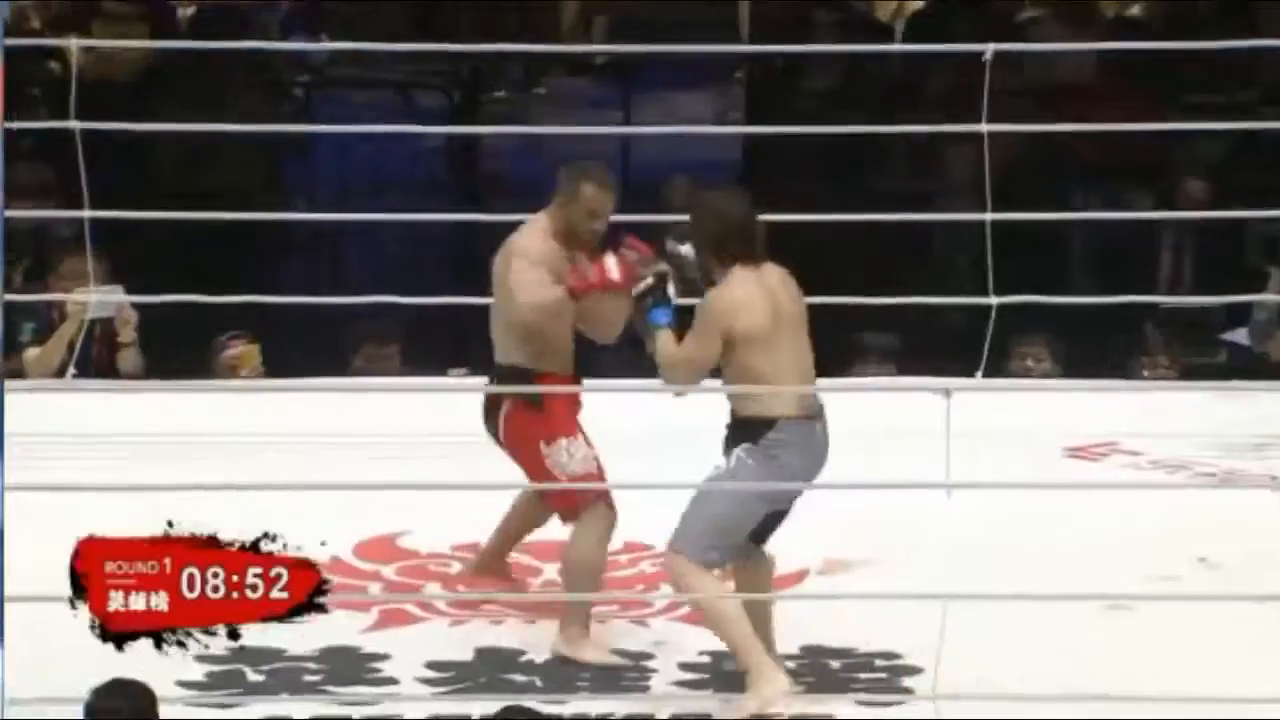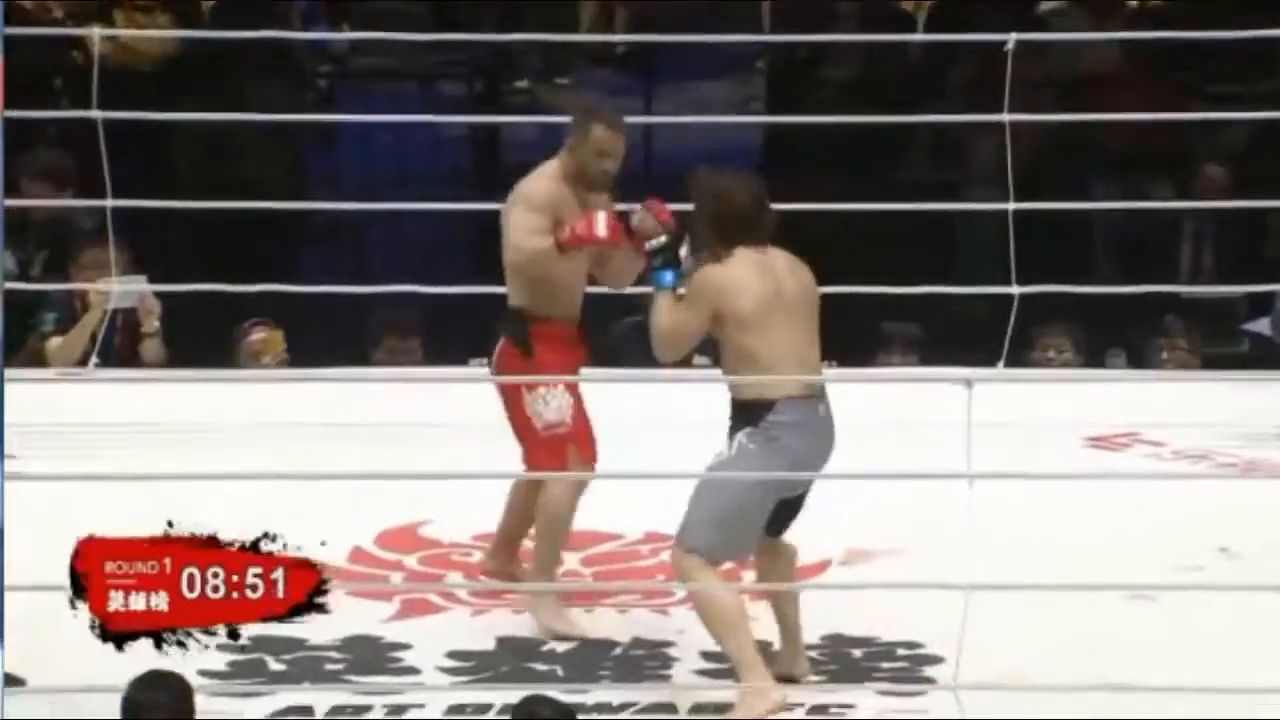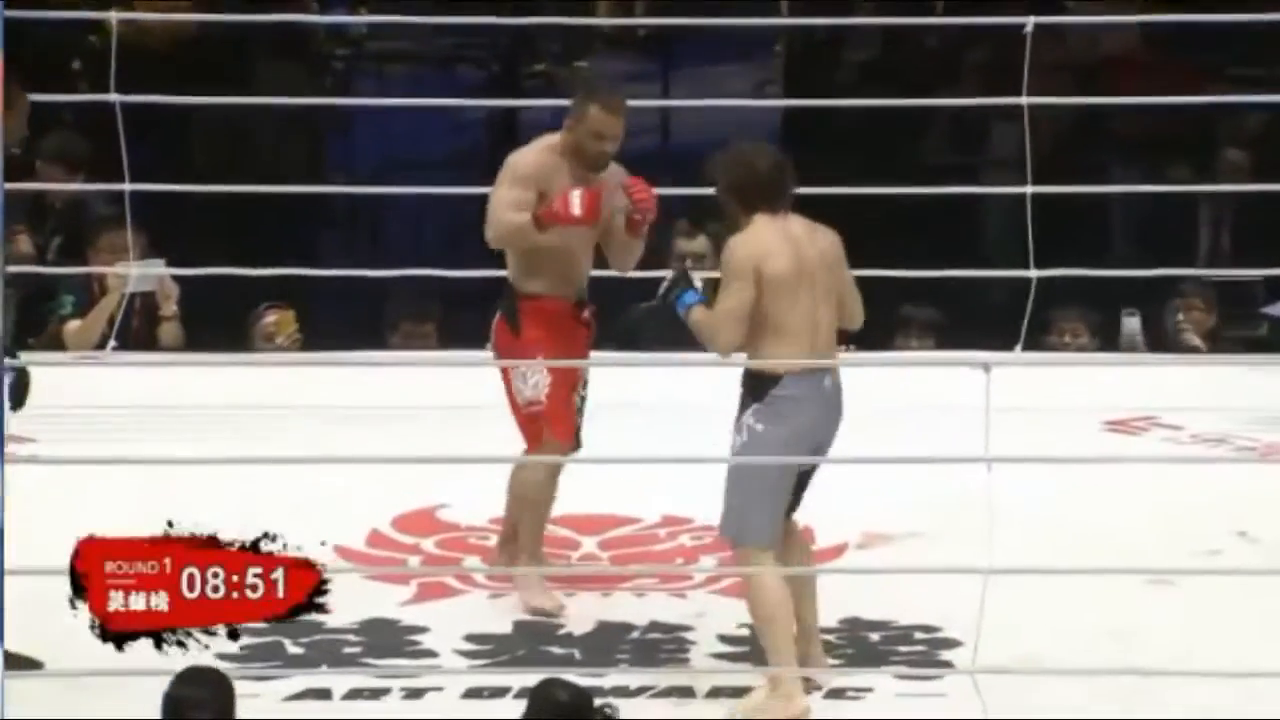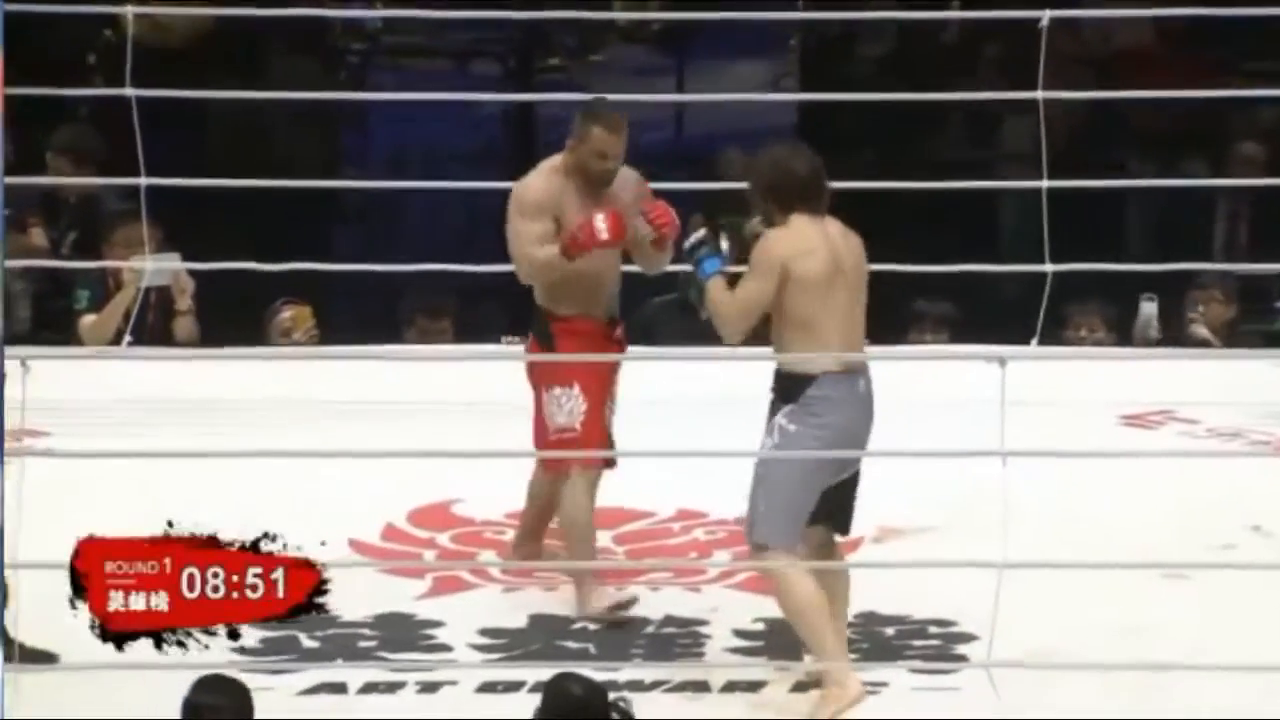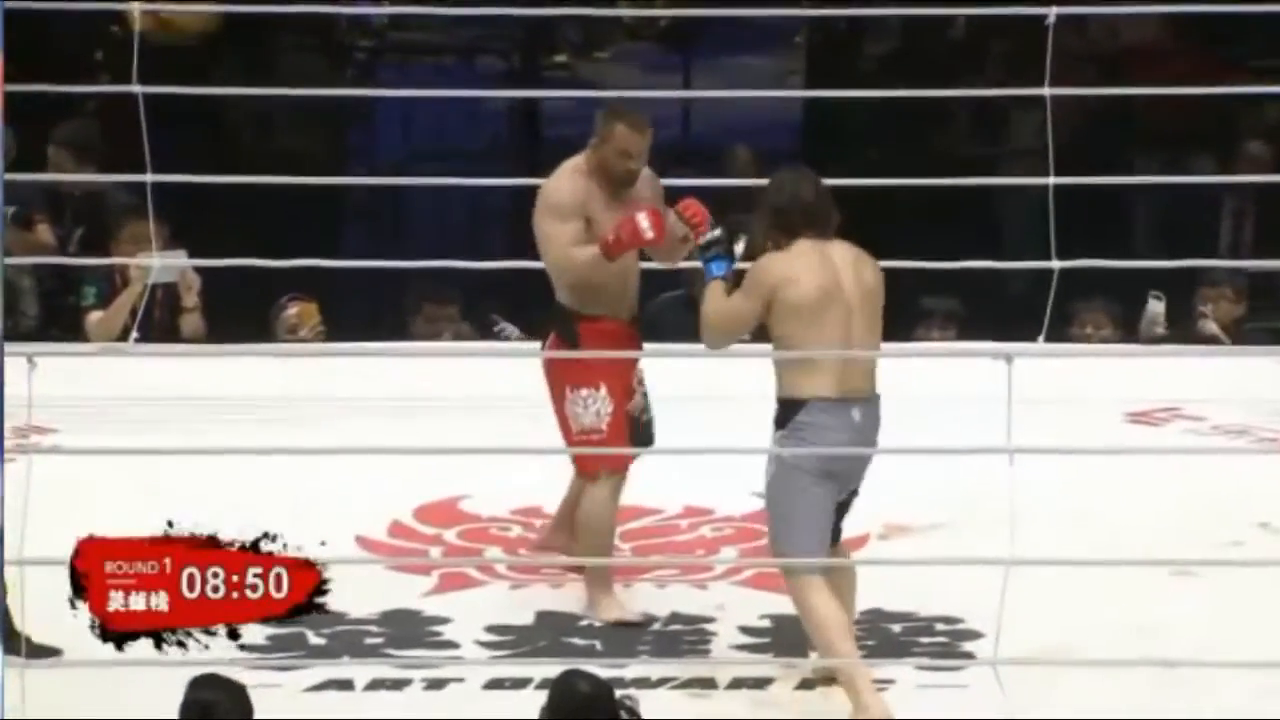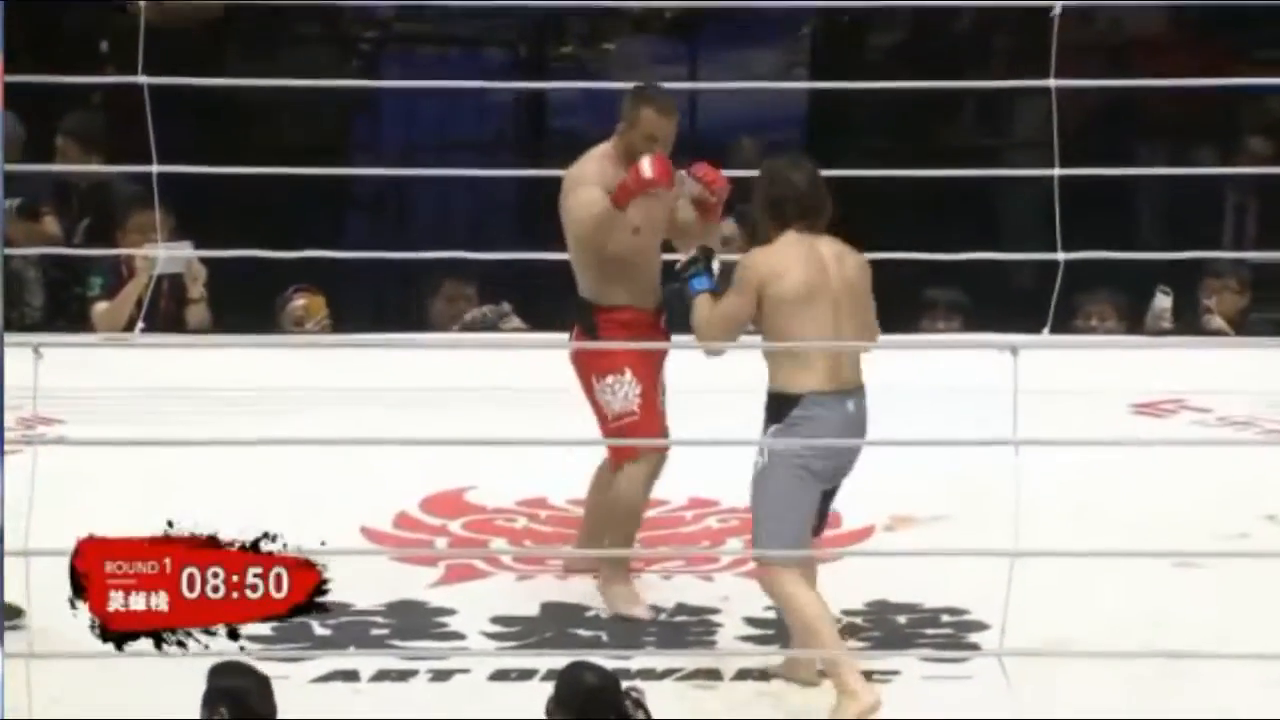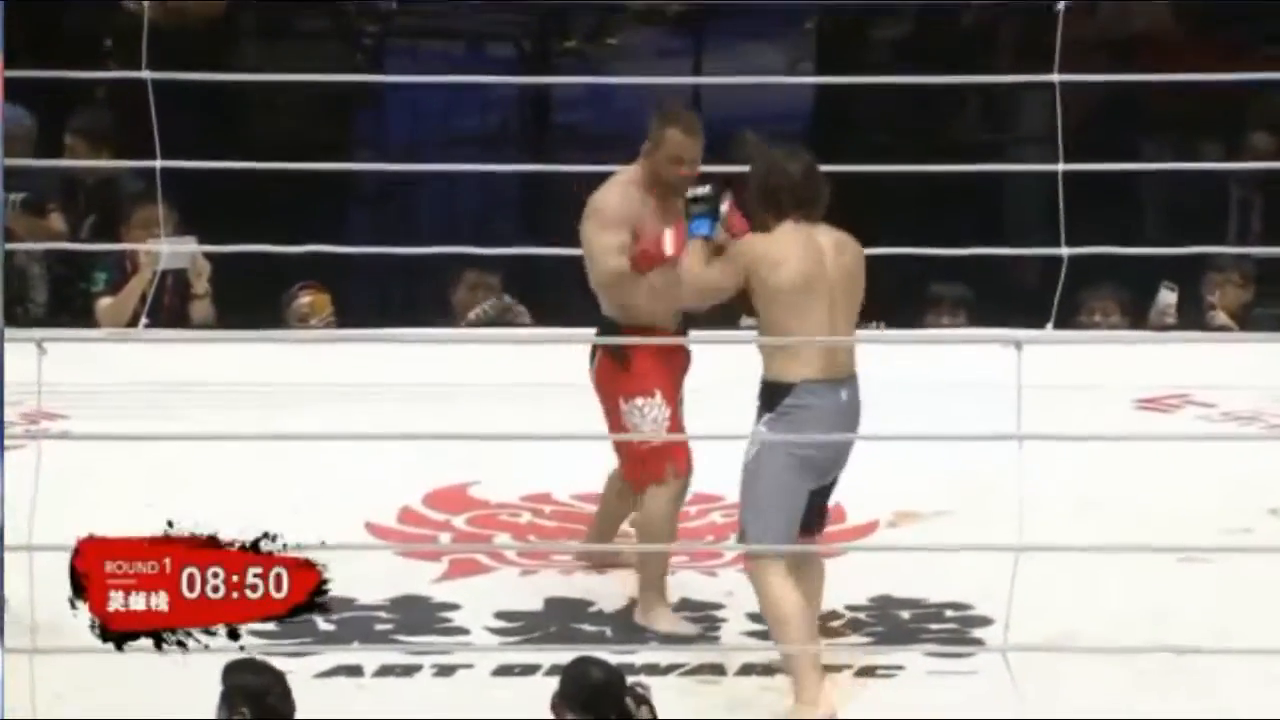
dt=0.3s
person 1, frame 1
left shoulder: (724, 298)
right shoulder: (777, 281)
left elbow: (677, 373)
left wrist: (656, 312)
left hip: (772, 445)
right hip: (801, 436)
left knee: (686, 563)
right knee: (735, 543)
left ankle: (767, 677)
right ankle: (763, 661)
person 1, frame 2
left shoulder: (714, 279)
right shoulder: (793, 268)
left elbow: (666, 343)
left wrist: (665, 272)
left hip: (770, 428)
right hip: (815, 424)
left knee: (695, 560)
right knee: (767, 533)
right ankle: (792, 658)
person 1, frame 3
left shoulder: (745, 246)
right shoulder: (824, 238)
left elbow: (724, 338)
right elbow: (852, 316)
left wrist: (685, 298)
left hip: (778, 399)
right hip: (824, 393)
left knee: (752, 547)
right knee: (777, 517)
right ankle: (809, 650)
person 1, frame 4
left shoulder: (778, 245)
right shoulder: (848, 240)
left elbow: (731, 325)
left wrist: (707, 263)
left hip: (810, 401)
right hip: (855, 396)
left knee: (774, 548)
right knee: (820, 535)
right ankle: (835, 657)
person 1, frame 5
left shoulder: (773, 269)
right shoulder: (866, 266)
left elbow: (714, 334)
left wrist: (716, 267)
left hip: (810, 425)
right hip: (862, 418)
left knee: (805, 573)
right knee: (825, 540)
right ankle: (842, 654)
person 1, frame 6
left shoulder: (761, 263)
right shoulder: (853, 261)
left elbow: (711, 341)
left wrist: (698, 281)
left hip: (800, 419)
right hip: (850, 413)
left knee: (777, 568)
right knee: (797, 540)
right ankle: (804, 657)
person 1, frame 7
left shoulder: (758, 249)
right shoulder: (849, 249)
left elbow: (691, 293)
left hip: (794, 411)
right hip: (842, 406)
left knee: (765, 559)
right knee: (802, 534)
right ankle: (806, 652)
person 2, frame 1
left shoulder: (570, 252)
right shoulder: (533, 248)
left elbow: (604, 331)
right elbow: (527, 312)
left wrist: (625, 280)
right wrist: (586, 283)
left hip: (541, 395)
right hip: (529, 400)
left knee: (557, 487)
right knee: (596, 512)
left ankle: (487, 561)
right ankle: (573, 631)
person 2, frame 2
left shoulder: (597, 201)
right shoulder: (539, 191)
left elbow: (616, 278)
right elbow: (518, 258)
left wrist: (640, 239)
right wrist: (573, 238)
left hip: (561, 340)
right hip: (529, 344)
left knee: (546, 465)
right knee: (572, 464)
left ankle: (501, 557)
right ankle: (540, 590)
person 2, frame 3
left shoulder: (612, 178)
right shoulder: (529, 163)
left elbow: (622, 262)
right elbow: (496, 232)
left wrist: (637, 221)
right wrist: (548, 214)
left hip: (574, 317)
right hip: (528, 319)
left knee: (552, 443)
right knee: (548, 442)
left ankle: (511, 544)
right ankle: (526, 569)
person 2, frame 4
left shoulder: (630, 186)
right shoulder: (538, 189)
left elbow: (652, 265)
right elbow: (527, 267)
left wrist: (661, 236)
right wrist: (576, 243)
left hip: (605, 334)
right hip: (560, 339)
left knee: (561, 455)
right knee: (582, 464)
left ankle: (527, 543)
right ankle: (588, 589)
person 2, frame 5
left shoulder: (644, 184)
right shoulder: (563, 190)
left elbow: (666, 257)
right elbow: (564, 268)
left wrist: (686, 230)
right wrist: (616, 244)
left hip: (621, 332)
right hip: (580, 340)
left knee: (622, 448)
right knee: (605, 467)
left ankle: (562, 533)
right ankle: (599, 593)
person 2, frame 6
left shoulder: (663, 176)
right shoulder: (589, 173)
left elbow: (691, 242)
right elbow: (582, 232)
left wrist: (710, 205)
right wrist: (625, 193)
left hip: (646, 325)
right hip: (605, 331)
left knee: (636, 450)
right knee: (643, 451)
left ankle: (588, 548)
right ankle: (615, 578)
person 2, frame 7
left shoulder: (686, 198)
right shoulder: (614, 201)
right elbow: (603, 280)
right wrist: (642, 258)
left hip: (666, 346)
right hip: (628, 352)
left knee: (643, 460)
right knee: (667, 475)
left ankle: (596, 543)
right ankle: (651, 603)
